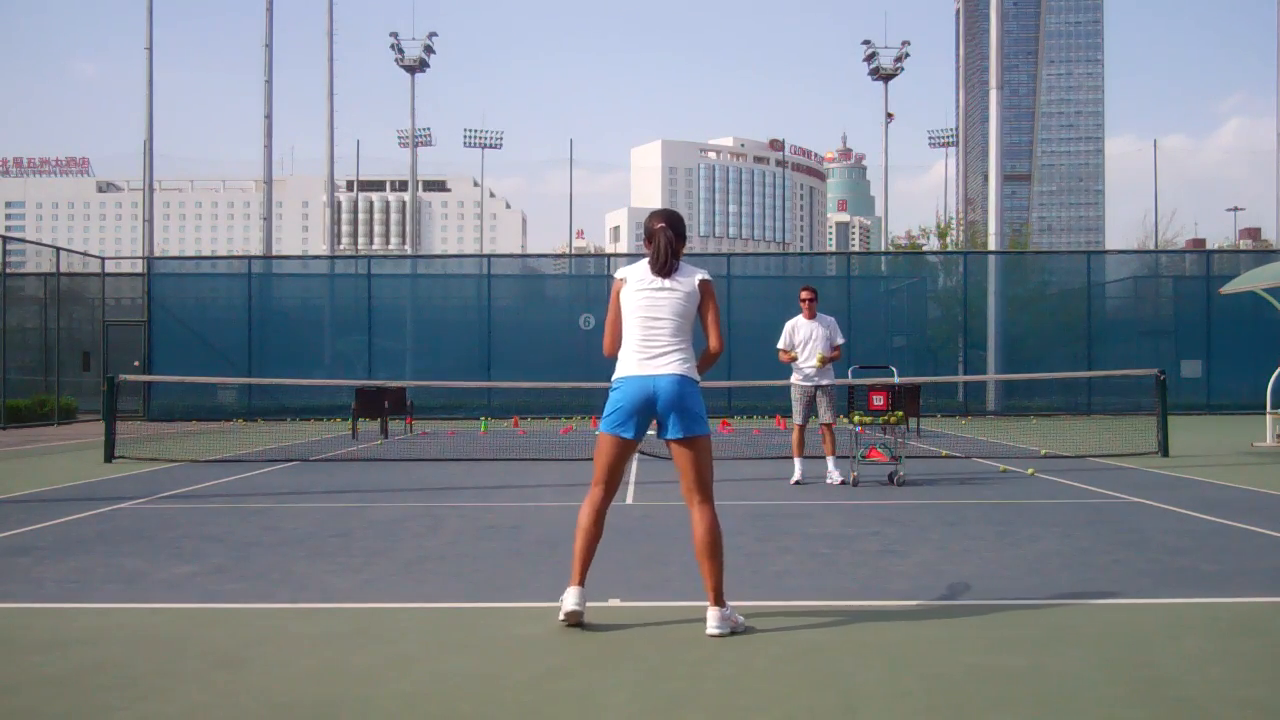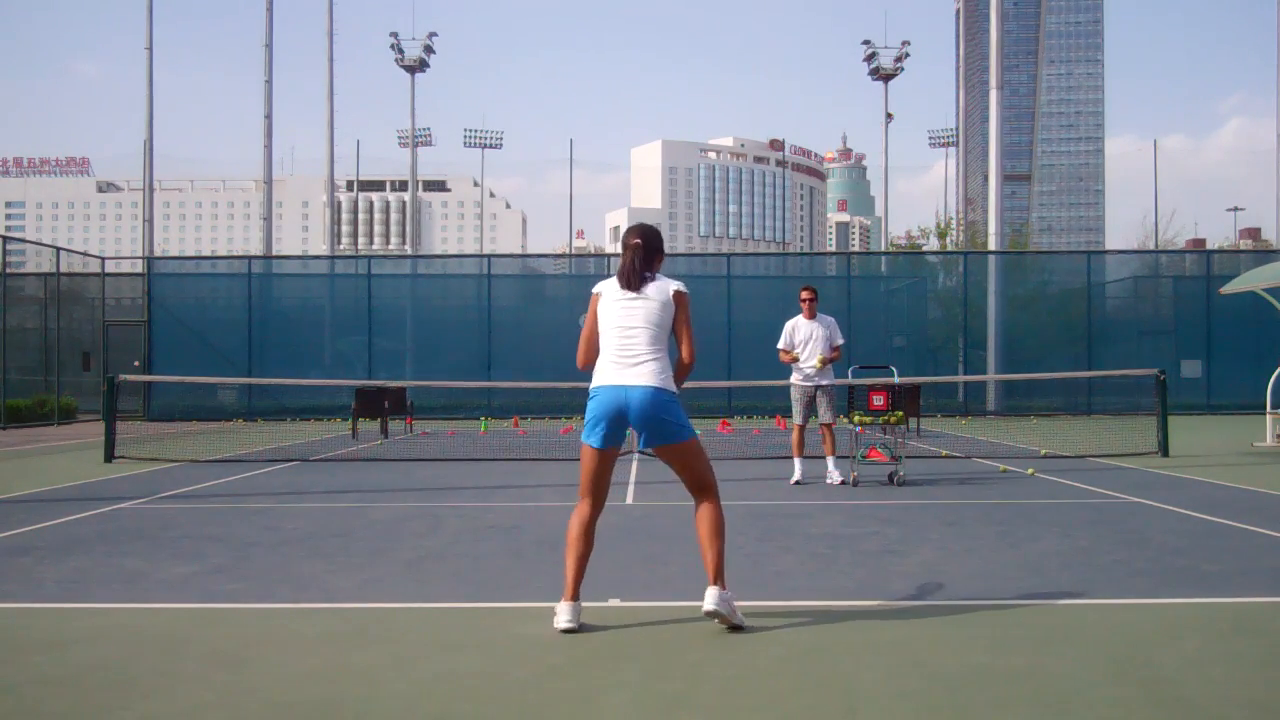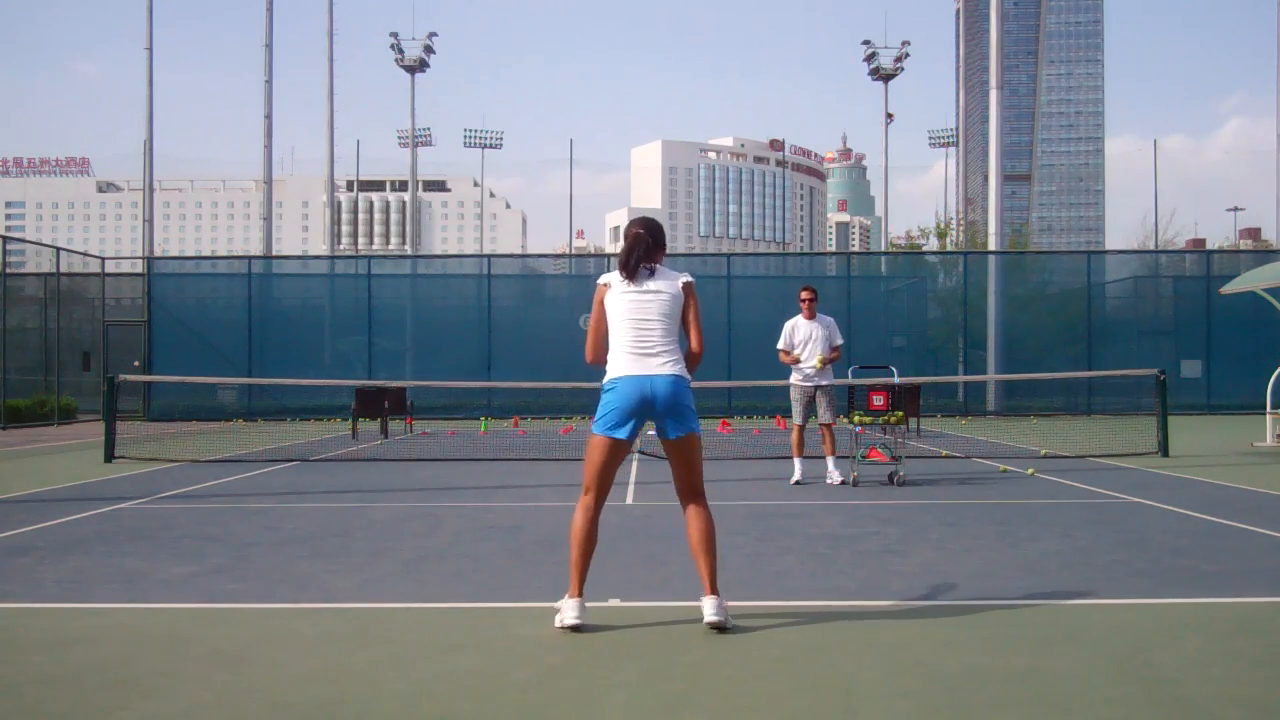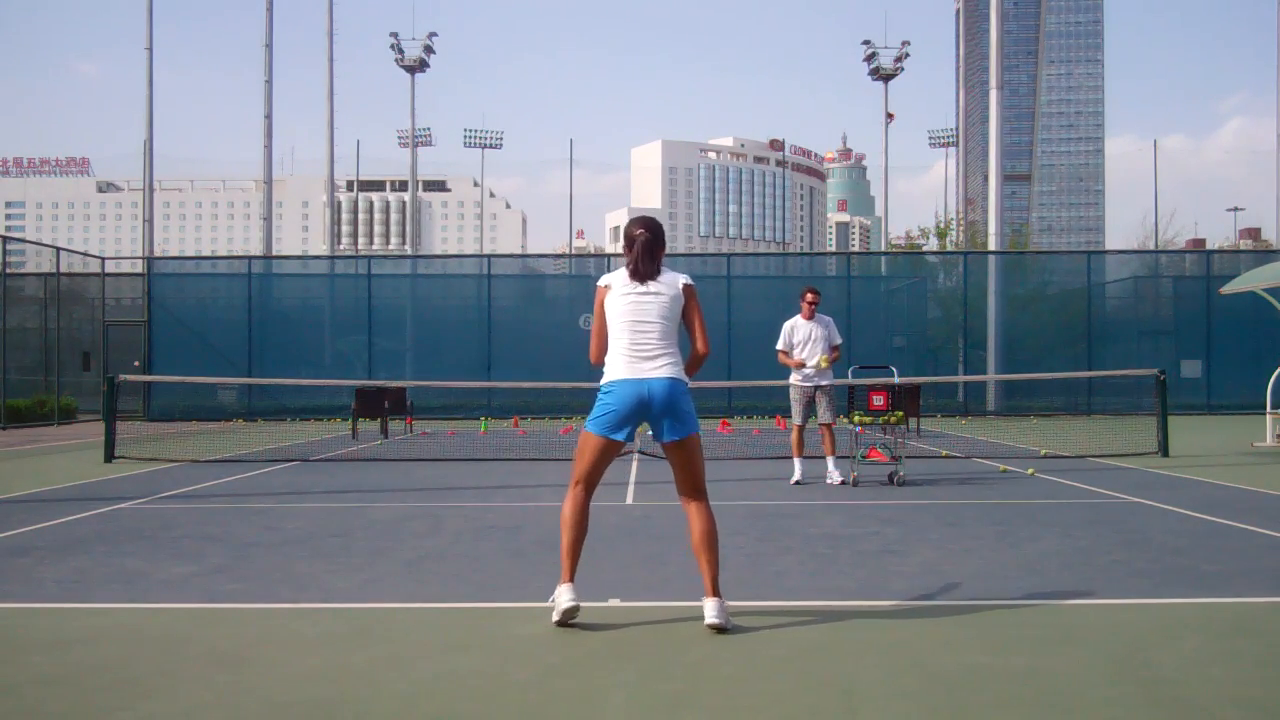
dt=0.2s
person 1, frame 1
left shoulder: (625, 276)
right shoulder: (699, 279)
left elbow: (610, 346)
right elbow: (715, 345)
left hip: (629, 384)
right hip: (678, 385)
left knee: (599, 493)
right knee: (700, 501)
left ankle: (575, 591)
right ankle: (717, 609)
person 1, frame 2
left shoulder: (601, 291)
right shoulder: (674, 290)
left elbow: (583, 360)
right elbow: (687, 357)
left hip: (604, 394)
right hip: (654, 396)
left knee: (587, 505)
right knee: (706, 493)
left ankle: (568, 605)
right ankle: (716, 590)
person 1, frame 3
left shoulder: (607, 283)
right shoulder: (682, 282)
left elbow: (592, 354)
right elbow: (697, 347)
left hip: (622, 387)
right hip: (671, 386)
left knee: (591, 497)
right knee: (693, 499)
left ankle: (573, 601)
right ankle: (712, 599)
person 1, frame 4
left shoulder: (608, 283)
right shoulder: (681, 283)
left elbow: (596, 355)
right elbow: (702, 349)
left hip: (618, 389)
right hip: (669, 388)
left knee: (579, 488)
right knee: (695, 498)
left ankle: (567, 588)
right ankle: (713, 601)
person 2, frame 1
left shoulder: (829, 322)
right shoulder: (792, 325)
left elbow: (838, 351)
right elbow: (781, 353)
left wrist: (828, 359)
right wrist: (786, 358)
left hip: (825, 382)
right hip: (800, 382)
left knee: (827, 425)
right knee: (798, 426)
left ankle: (832, 470)
right ankle: (797, 471)
person 2, frame 2
left shoulder: (829, 322)
right shoulder: (792, 325)
left elbow: (838, 352)
right elbow: (782, 354)
left wrist: (828, 359)
right wrist: (788, 358)
left hip: (825, 381)
right hip: (800, 382)
left knee: (827, 426)
right knee: (798, 426)
left ankle: (832, 470)
right ankle: (798, 471)
person 2, frame 3
left shoulder: (828, 323)
right shoulder: (791, 325)
left elbow: (837, 352)
right elbow: (782, 354)
left wrist: (828, 360)
right wrist: (789, 359)
left hip: (824, 381)
right hip: (800, 382)
left knee: (827, 426)
right knee: (798, 426)
left ankle: (832, 471)
right ankle: (798, 471)
person 2, frame 4
left shoulder: (827, 322)
right shoulder: (790, 325)
left elbow: (837, 350)
right elbow: (781, 355)
left wrist: (831, 359)
right wrist: (791, 362)
left hip: (824, 382)
right hip: (799, 382)
left knee: (827, 426)
right knee: (798, 426)
left ankle: (832, 471)
right ankle: (798, 471)
